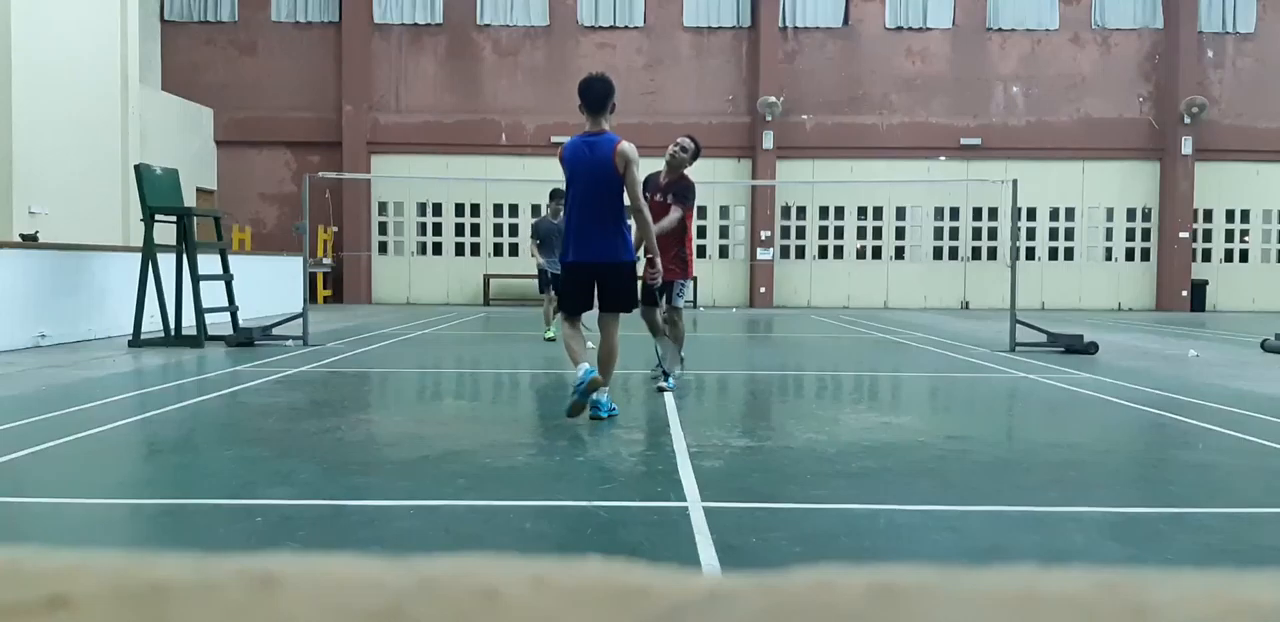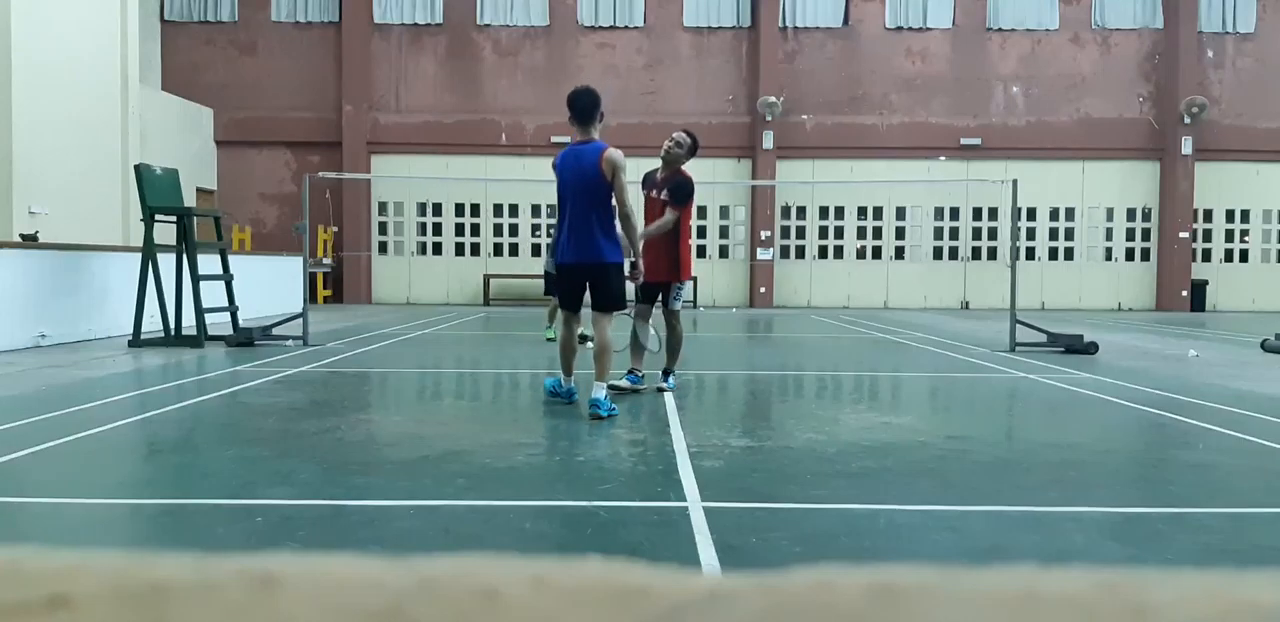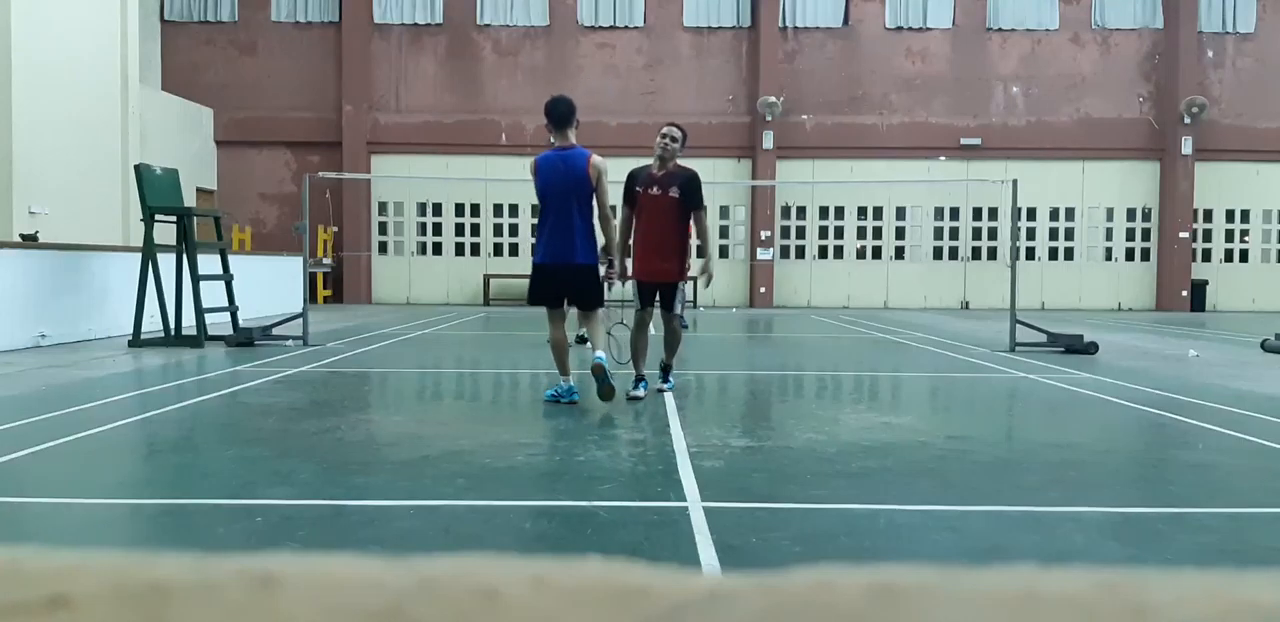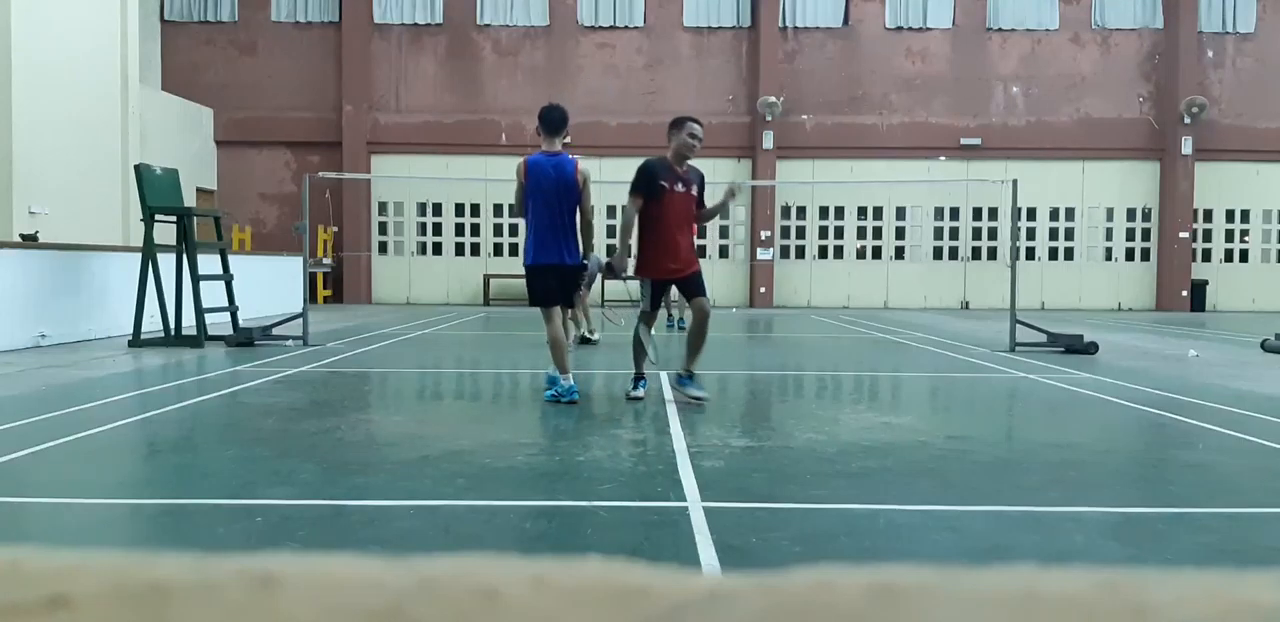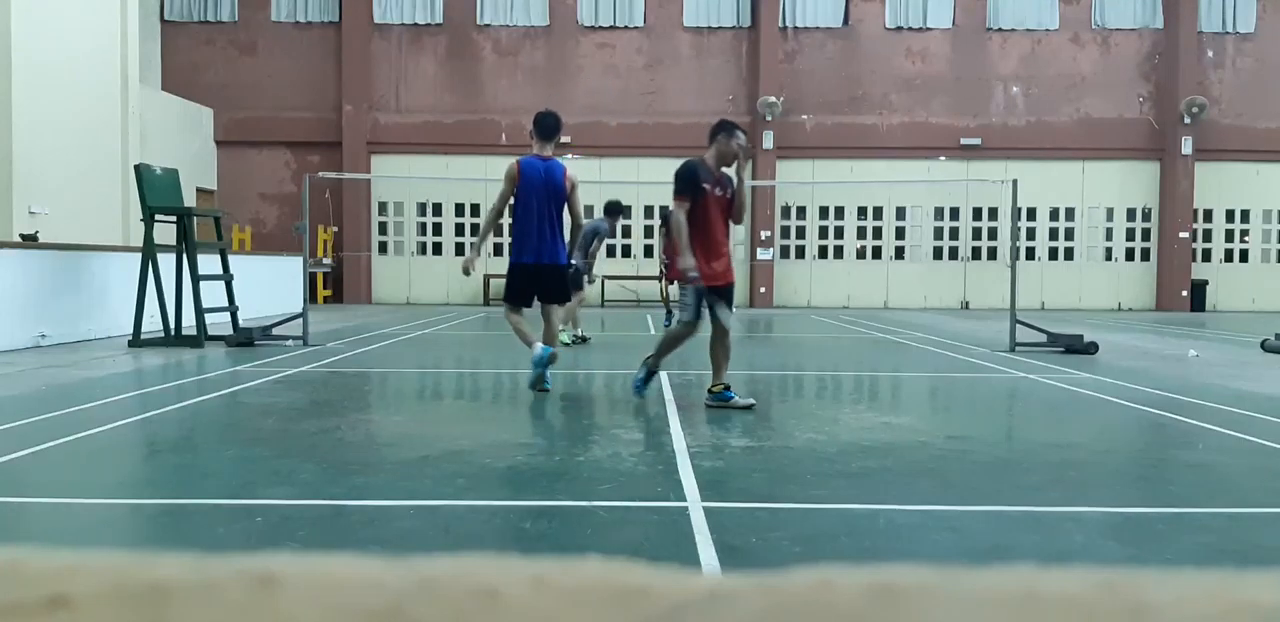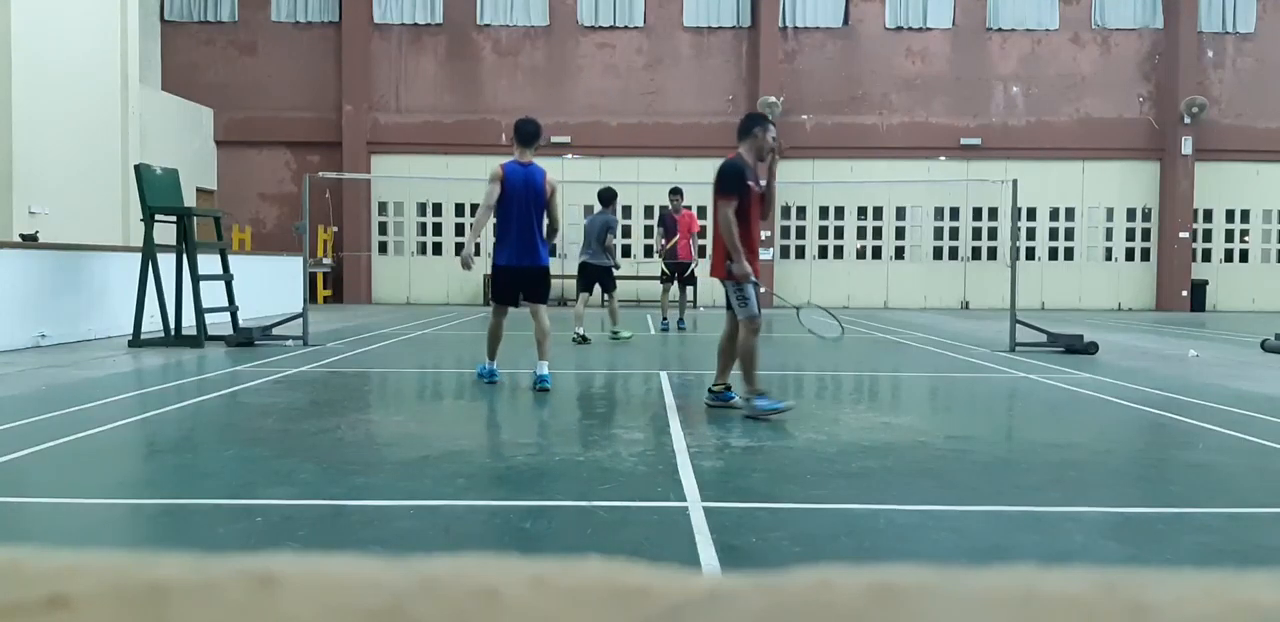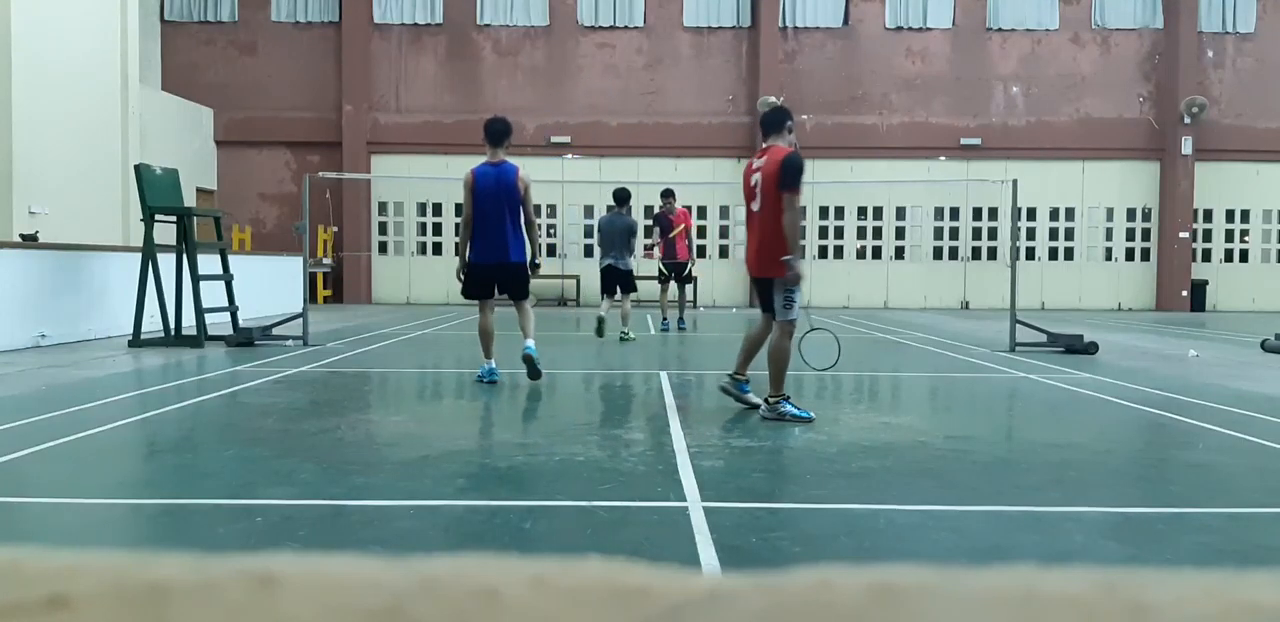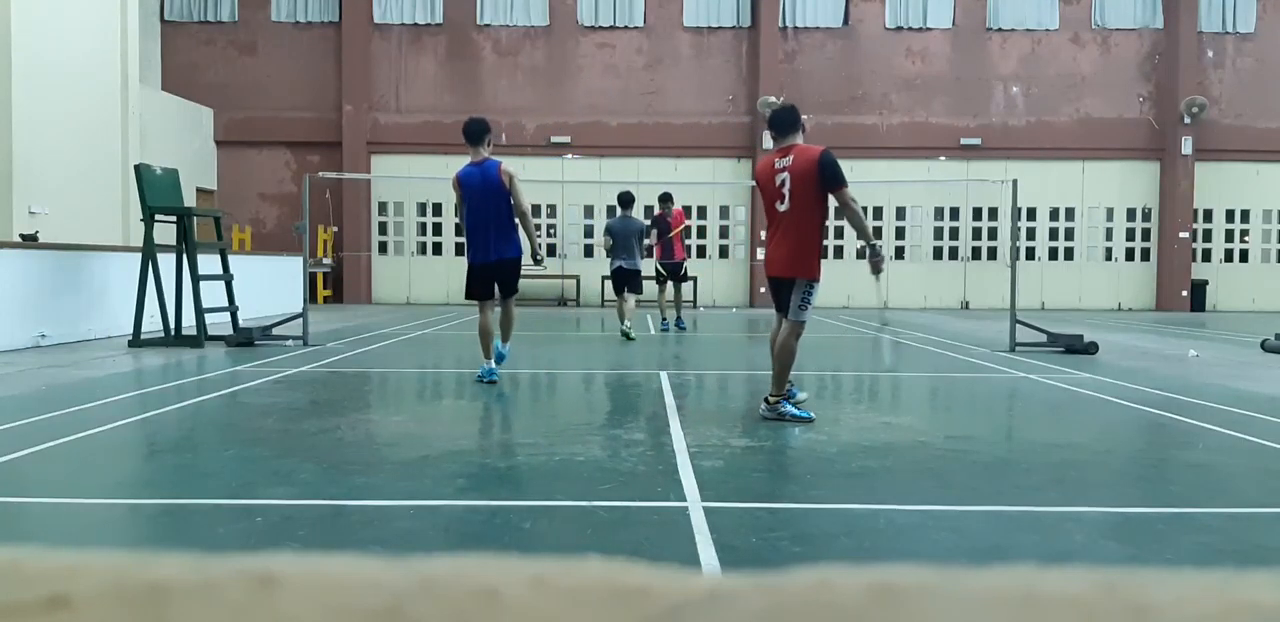
dt=0.3s
person 1, frame 1
left shoulder: (566, 152)
right shoulder: (624, 150)
right elbow: (638, 208)
right wrist: (653, 254)
left hip: (575, 253)
right hip: (617, 254)
left knee: (570, 320)
right knee: (609, 324)
left ankle: (583, 372)
right ankle: (602, 399)
person 1, frame 2
left shoulder: (560, 160)
right shoulder: (612, 157)
right elbow: (625, 213)
right wrist: (637, 256)
left hip: (567, 255)
right hip: (605, 255)
left knee: (569, 319)
right knee: (602, 324)
left ankle: (566, 384)
right ankle: (599, 395)
person 1, frame 3
left shoulder: (538, 164)
right shoulder: (594, 163)
right elbow: (605, 215)
right wrist: (612, 257)
left hip: (547, 257)
right hip: (584, 257)
left knee: (556, 319)
right knee: (591, 315)
left ankle: (566, 385)
right ankle: (599, 358)
person 1, frame 4
left shoulder: (525, 166)
right shoulder: (579, 170)
left elbow: (520, 210)
right elbow: (586, 220)
right wrist: (586, 257)
left hip: (539, 256)
right hip: (569, 257)
left knee: (552, 317)
right knee: (560, 316)
left ankle: (566, 383)
right ankle: (558, 374)
person 1, frame 5
left shoulder: (517, 168)
right shoulder: (567, 175)
left elbow: (497, 211)
right elbow: (578, 222)
left wrist: (475, 249)
right wrist: (569, 255)
left hip: (524, 256)
right hip: (555, 257)
left knee: (513, 310)
right knee: (550, 313)
left ankle: (539, 350)
right ankle: (542, 373)
person 1, frame 6
left shoulder: (500, 173)
right shoulder: (547, 180)
left elbow: (487, 208)
right elbow: (554, 224)
left wrist: (468, 245)
left hip: (506, 258)
right hip: (536, 259)
left knee: (499, 312)
right knee: (539, 313)
left ankle: (489, 366)
right ankle: (543, 370)
person 1, frame 7
left shoulder: (472, 177)
right shoulder: (520, 176)
left elbow: (467, 221)
right elbow: (530, 221)
left wrist: (461, 258)
right wrist: (535, 255)
left hip: (481, 257)
right hip: (514, 256)
left knee: (485, 310)
right knee: (523, 304)
left ankle: (489, 367)
right ankle: (529, 345)
person 1, frame 8
left shoulder: (459, 178)
right shoulder: (504, 171)
right elbow: (522, 211)
right wrist: (534, 246)
left hip: (478, 254)
right hip: (508, 251)
left knee: (485, 309)
right knee: (507, 301)
left ankle: (489, 367)
right ankle: (503, 348)
person 2, frame 1
left shoulder: (685, 186)
right shoulder: (650, 180)
left elbow: (675, 218)
right wrist: (634, 245)
left hip: (677, 262)
left knee: (673, 315)
right knee: (648, 312)
left ankle: (670, 371)
right ankle: (668, 357)
person 2, frame 2
left shoulder: (682, 182)
right shoulder: (649, 178)
left elbow: (668, 220)
left hip: (673, 264)
right hip: (649, 262)
left knee: (672, 317)
right knee: (640, 314)
left ankle: (669, 372)
right ankle: (635, 374)
person 2, frame 3
left shoulder: (688, 178)
right shoulder: (636, 176)
left elbow: (700, 220)
right elbow: (626, 219)
left wrist: (707, 258)
right wrist: (621, 258)
left hip: (673, 267)
right hip: (642, 266)
left knee: (672, 320)
right knee: (641, 319)
left ankle: (667, 368)
right ankle: (639, 378)
person 2, frame 4
left shoulder: (696, 175)
right shoulder: (651, 168)
left elbow: (700, 217)
right elbow: (631, 211)
left wrist: (723, 204)
right wrist: (621, 250)
left hip: (686, 261)
right hip: (653, 262)
left knee: (703, 310)
right knee: (647, 318)
left ankle: (687, 375)
right ankle: (639, 377)
person 2, frame 5
left shoulder: (726, 180)
right shoulder: (691, 170)
left elbow: (737, 218)
right elbow: (678, 213)
left wrist: (741, 177)
right wrist: (685, 255)
left hip: (722, 268)
right hip: (694, 267)
left knee: (722, 326)
right knee: (688, 325)
left ankle: (719, 389)
right ankle: (651, 365)
person 2, frame 6
left shoulder: (747, 169)
right shoulder: (735, 166)
left elbow: (763, 213)
right elbow: (726, 215)
left wrist: (771, 173)
right wrist: (738, 259)
left hip: (741, 262)
right hip: (736, 262)
left knee: (736, 324)
right knee: (751, 324)
left ankle: (719, 389)
right ankle: (754, 396)
person 2, frame 7
left shoulder: (753, 163)
right shoulder: (790, 158)
right elbow: (791, 209)
right wrist: (794, 257)
left hip: (758, 258)
right hip: (777, 259)
left knee: (768, 321)
right knee: (785, 326)
left ankle: (736, 378)
right ankle: (776, 400)
person 2, frame 8
left shoulder: (762, 166)
right shoulder: (820, 157)
right elbow: (848, 204)
right wrist: (872, 245)
left hip: (774, 259)
right hip: (802, 260)
left knee: (783, 323)
right knee: (793, 326)
left ankle: (783, 388)
right ankle: (774, 400)
